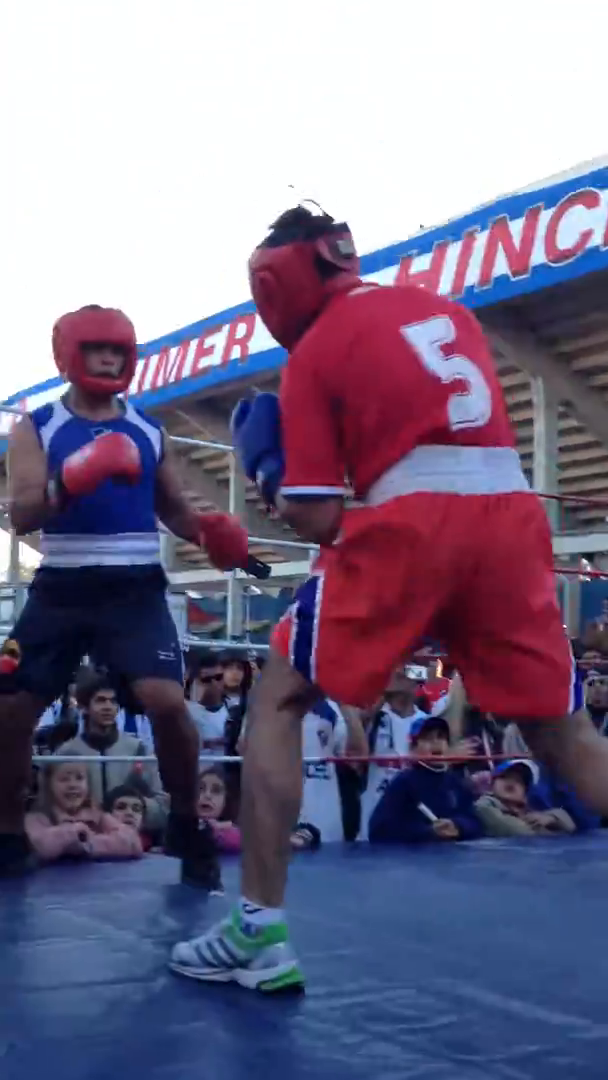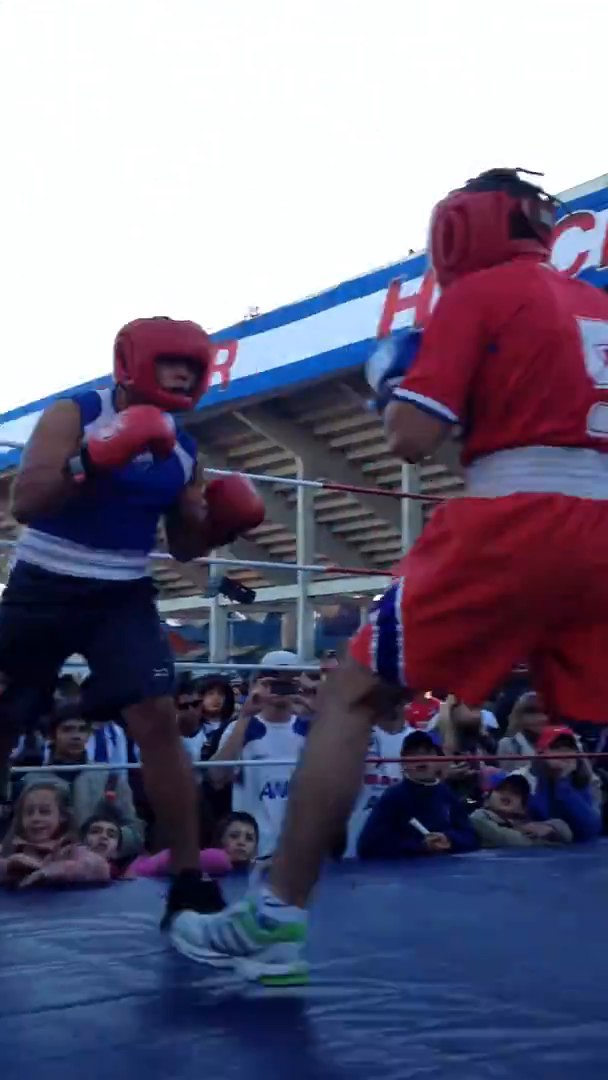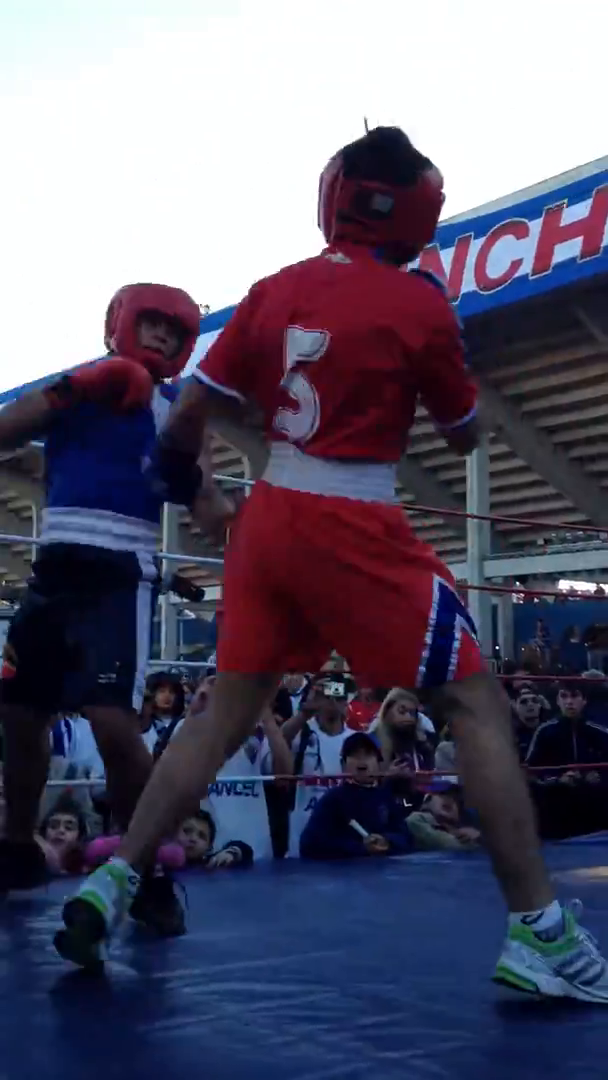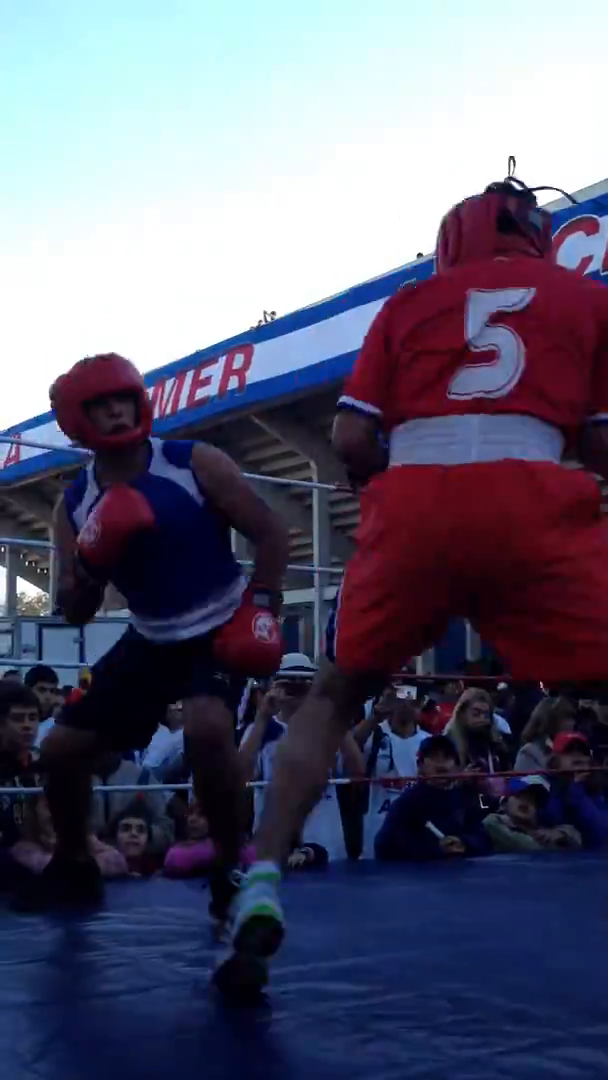
dt=0.5s
person 1, frame 1
left shoulder: (309, 359)
right shoulder: (442, 305)
left elbow: (315, 520)
left wrist: (268, 473)
left hip: (408, 530)
right hip: (511, 523)
left knee: (276, 701)
left ankle: (257, 932)
person 1, frame 2
left shoulder: (476, 298)
left elbow: (418, 437)
left wrist: (395, 376)
left hip: (503, 530)
left knee: (350, 700)
left ankle: (273, 926)
person 1, frame 3
left shoulder: (274, 291)
right shoulder: (421, 305)
left elbow: (192, 404)
right elbow: (465, 436)
left wrist: (175, 461)
left hip: (273, 522)
right hip: (357, 535)
left knee: (226, 714)
right knee: (479, 711)
left ankle: (114, 883)
person 1, frame 4
left shoulder: (418, 296)
left elbow: (347, 439)
left hip: (415, 508)
right hip: (536, 504)
left knee: (328, 702)
left ankle: (262, 891)
person 2, frame 1
left shoulder: (148, 430)
left elbow: (176, 511)
left wrist: (213, 529)
right wrist: (73, 479)
left hip: (135, 588)
right hip: (60, 589)
left knee: (167, 705)
left ankle: (187, 828)
person 2, frame 2
left shoulder: (183, 454)
right shoulder: (75, 413)
left elbow: (187, 544)
left wrist: (227, 521)
right wrist: (98, 455)
left hip: (121, 595)
left knee: (158, 722)
left ankle: (189, 879)
person 2, frame 3
left shoulder: (173, 405)
right shoulder: (76, 387)
right wrist: (75, 386)
left hip: (121, 573)
right hip: (57, 570)
left knee: (111, 722)
left ankle: (149, 873)
person 2, frame 4
left shoulder: (194, 462)
right shoulder: (76, 502)
left elbow: (269, 532)
right elbow: (74, 610)
left wrist: (263, 606)
right wrist: (92, 556)
left hip: (219, 631)
right hip: (150, 641)
left knee: (206, 730)
right knee: (62, 749)
left ankle: (231, 876)
right ankle: (73, 869)
